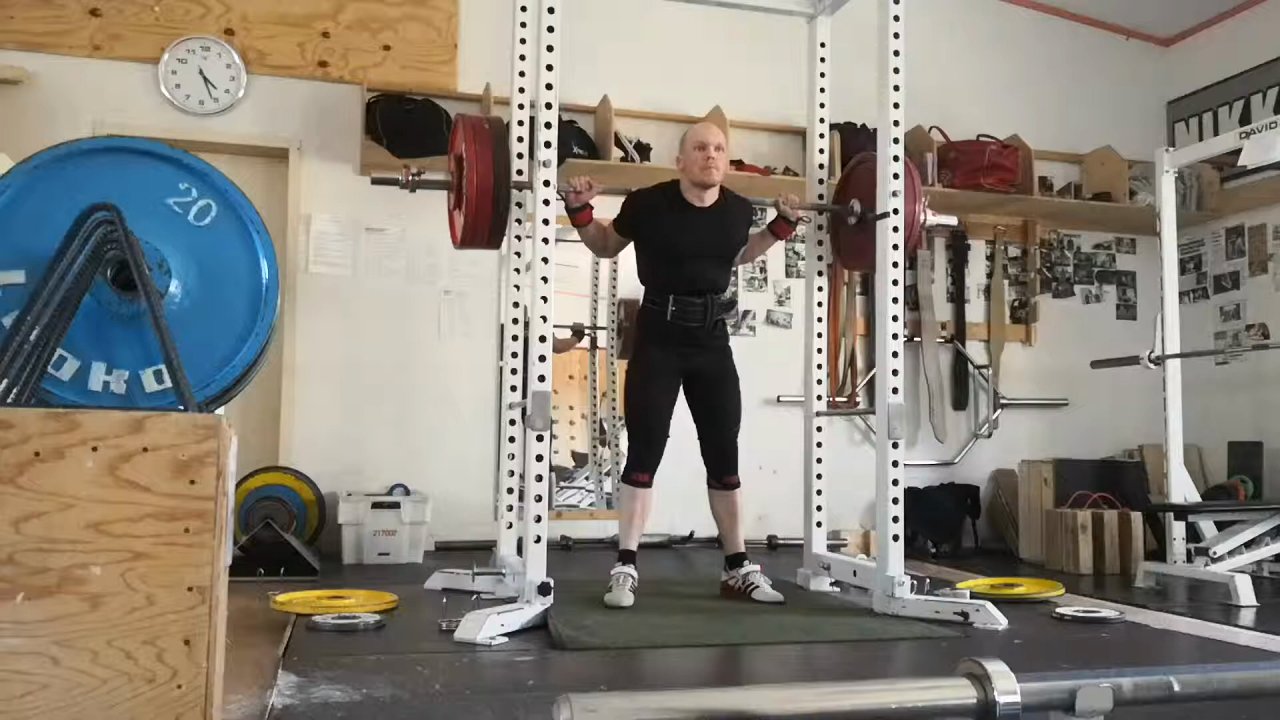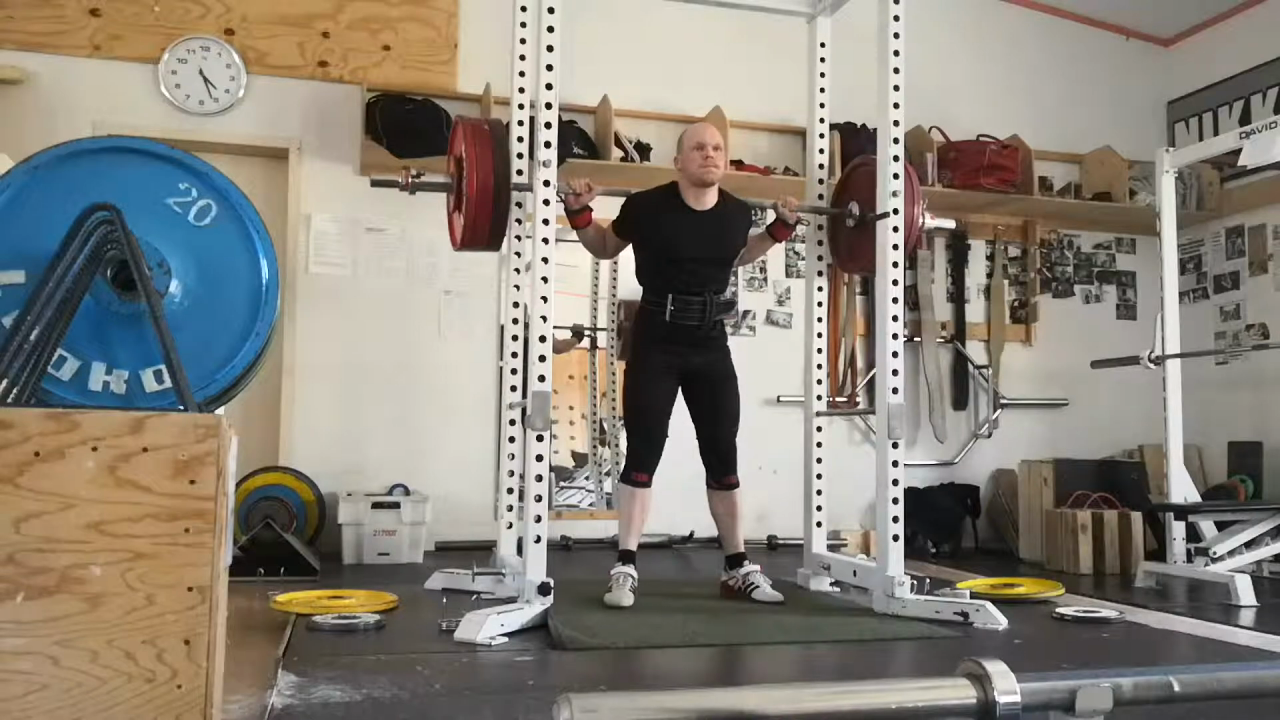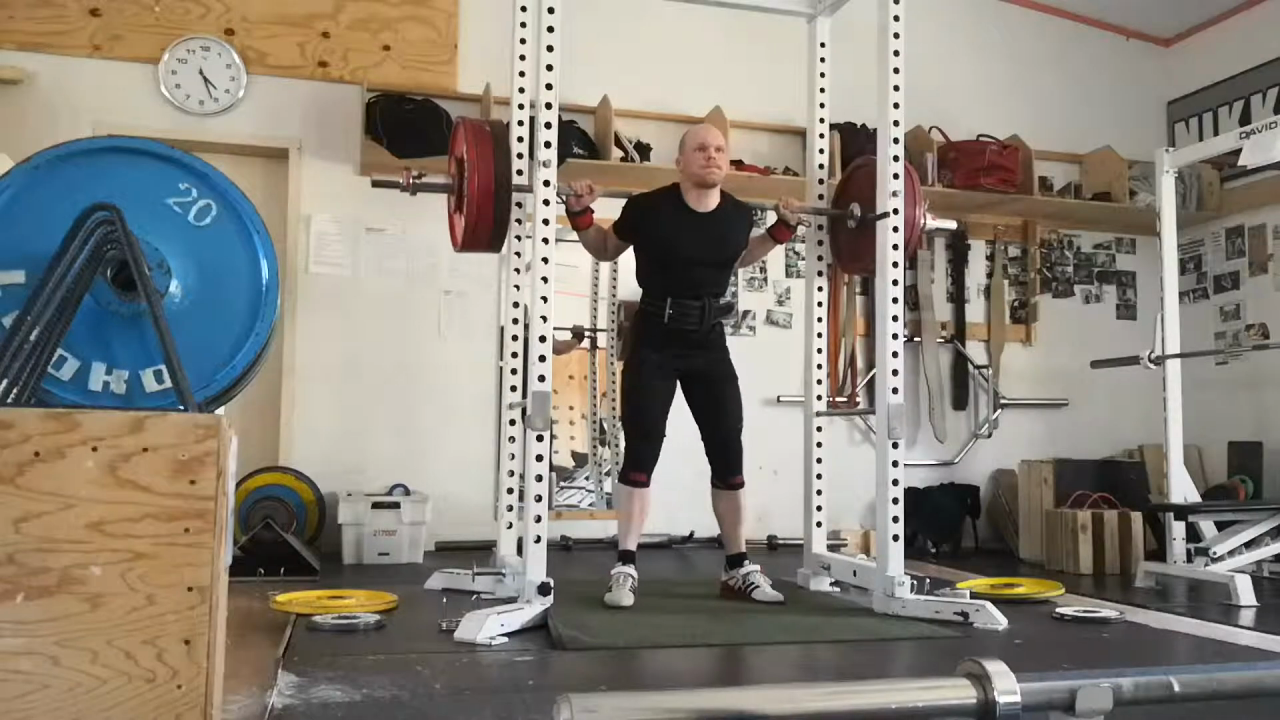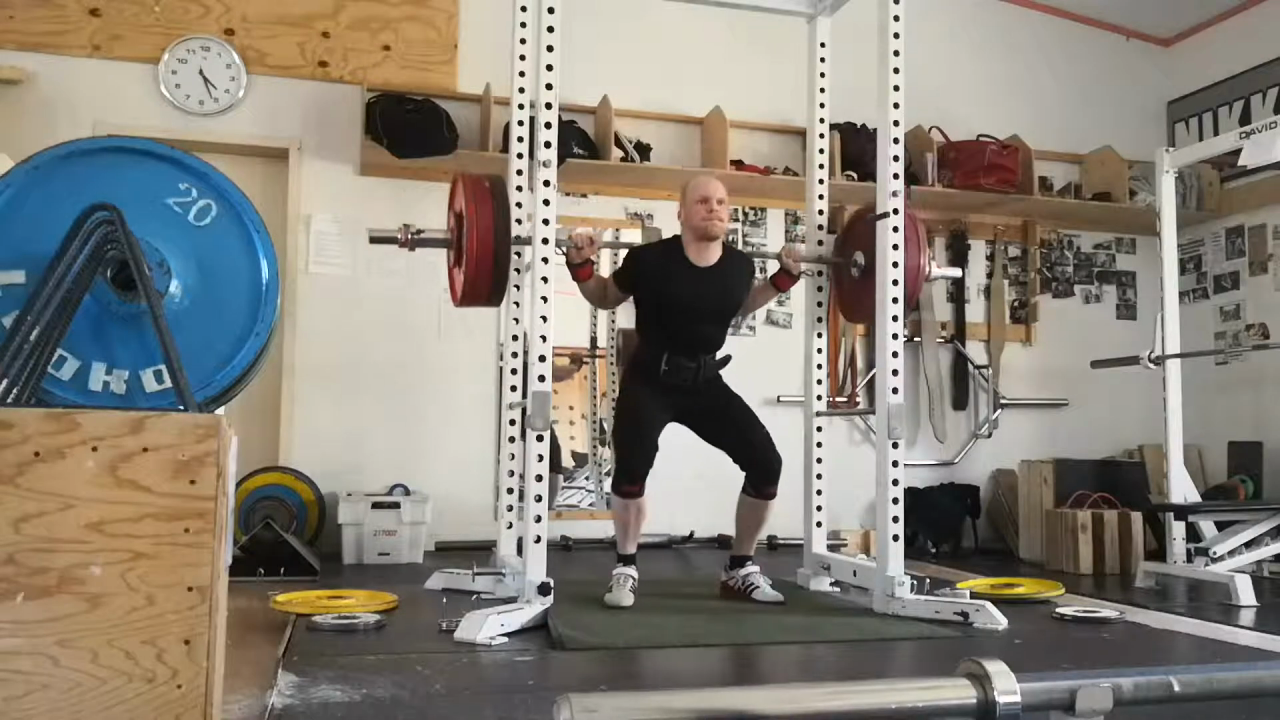
dt=0.5s
person 1, frame 1
left shoulder: (738, 210)
right shoulder: (648, 204)
right elbow: (605, 246)
left wrist: (783, 224)
right wrist: (579, 210)
left hip: (712, 342)
right hip: (658, 341)
left knee: (724, 456)
right knee: (645, 454)
left ankle: (738, 568)
right ankle: (625, 568)
person 1, frame 2
left shoulder: (737, 213)
right shoulder: (647, 207)
right elbow: (605, 248)
left wrist: (781, 228)
right wrist: (578, 213)
left hip: (710, 343)
right hip: (656, 342)
left knee: (723, 457)
right knee: (643, 454)
left ankle: (738, 568)
right ankle: (625, 568)
person 1, frame 3
left shoulder: (738, 215)
right shoulder: (648, 208)
right elbow: (605, 249)
left wrist: (783, 229)
right wrist: (580, 214)
left hip: (709, 344)
right hip: (654, 342)
left knee: (728, 456)
right knee: (642, 453)
left ankle: (738, 569)
right ankle: (625, 569)
person 1, frame 4
left shoulder: (740, 266)
right shoulder: (650, 260)
right elbow: (605, 298)
left wrist: (784, 277)
right wrist: (581, 266)
left hip: (705, 382)
right hip: (650, 381)
left knee: (766, 462)
right knee: (632, 463)
left ankle: (739, 569)
right ankle: (625, 569)
